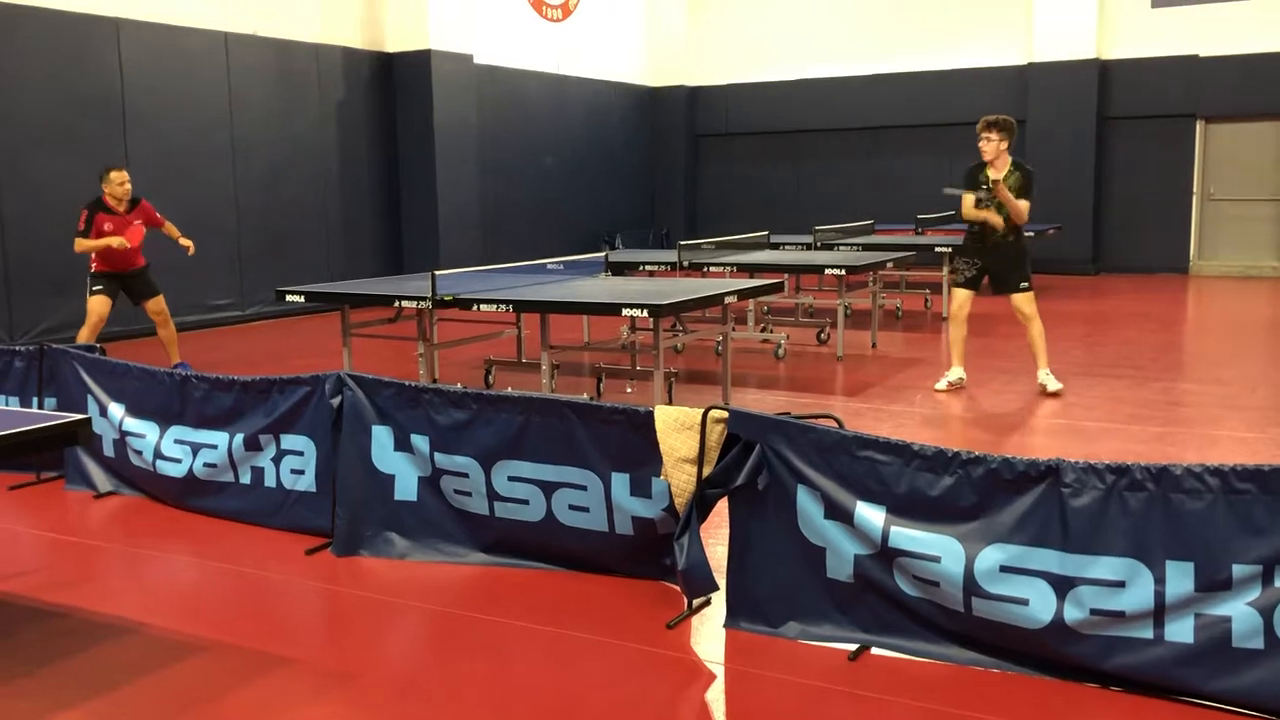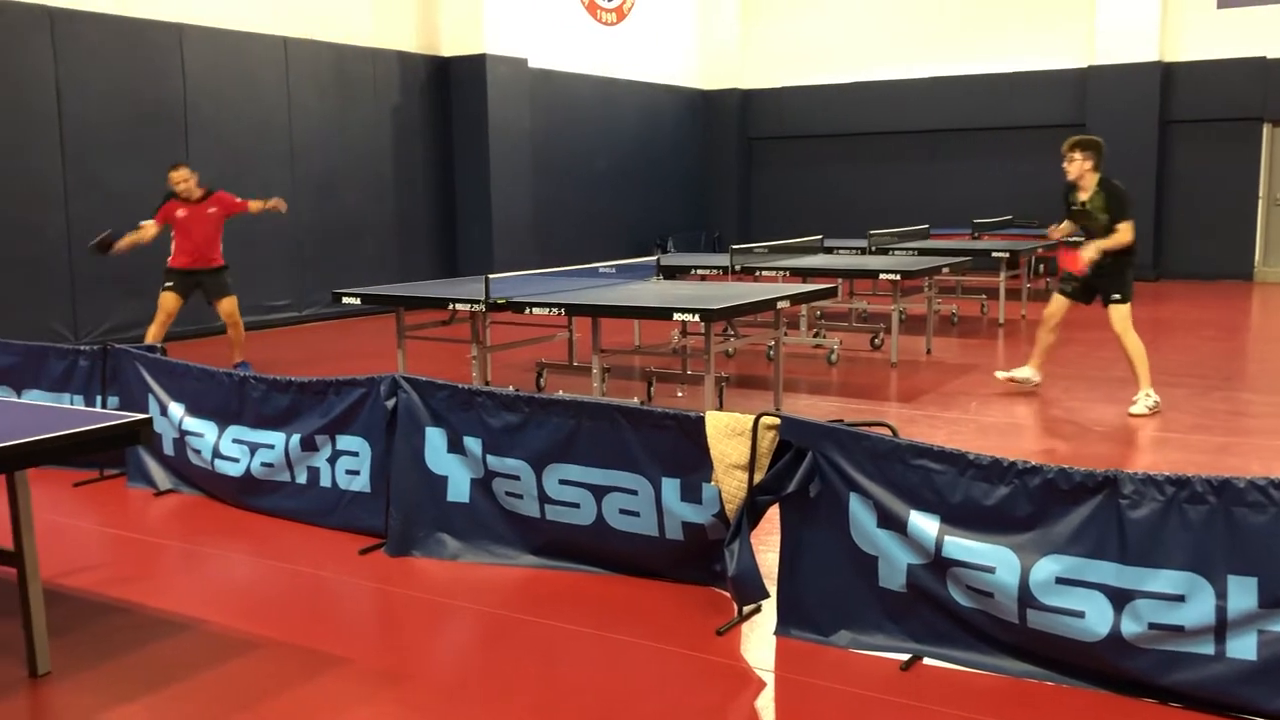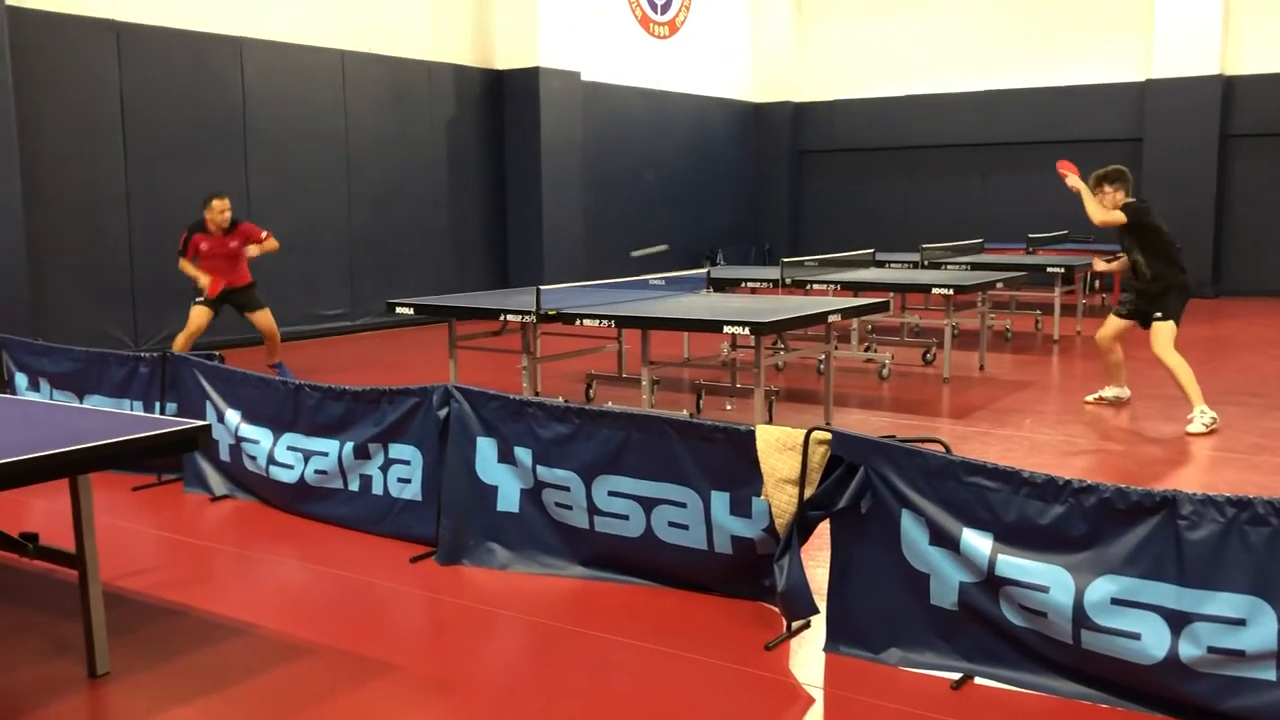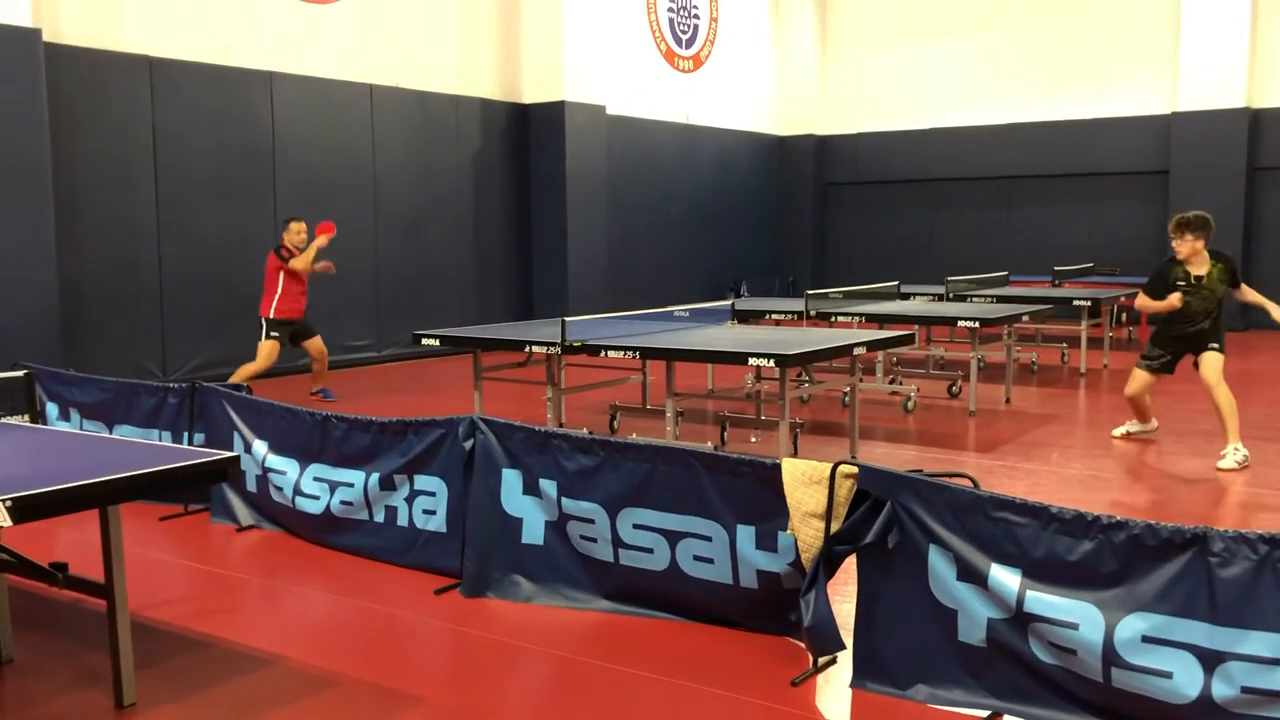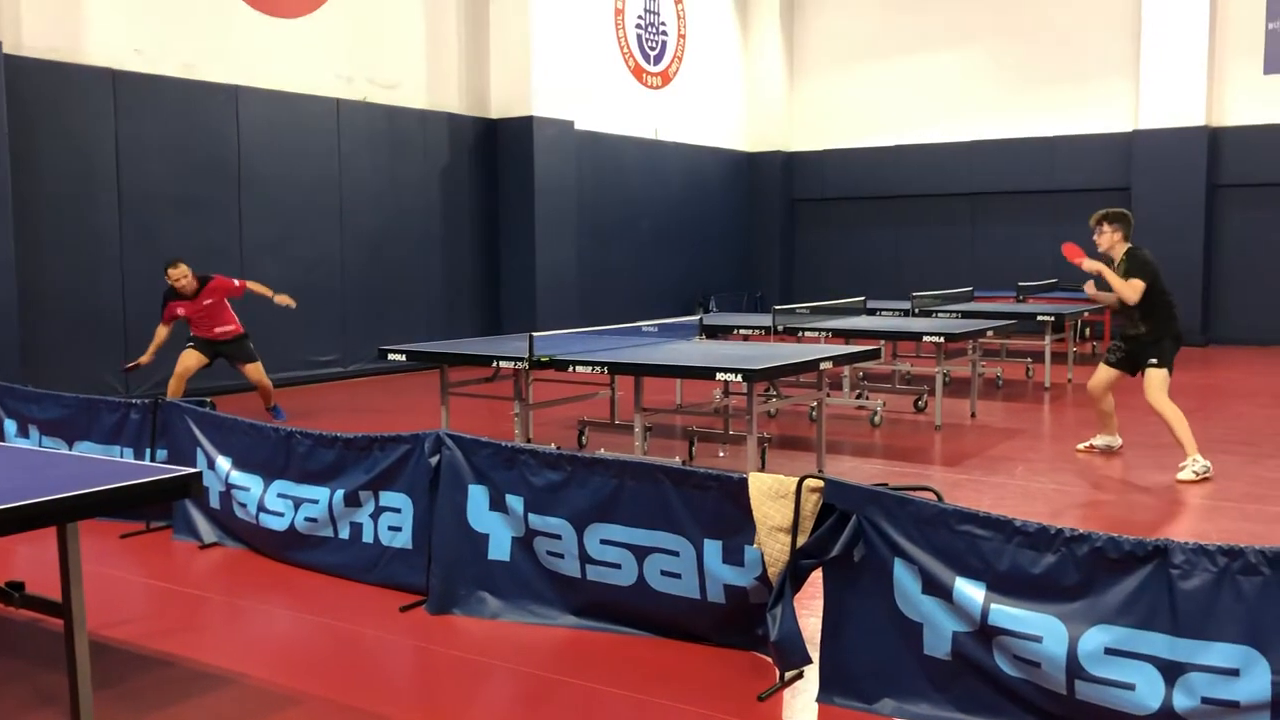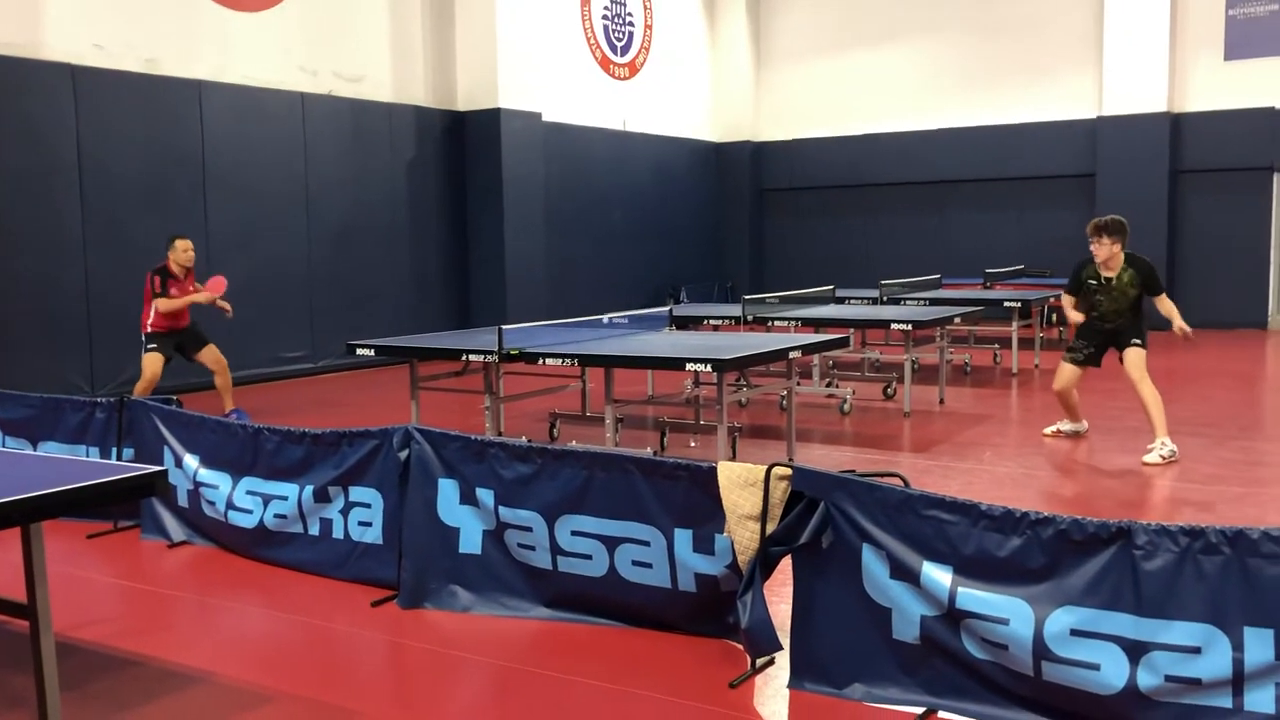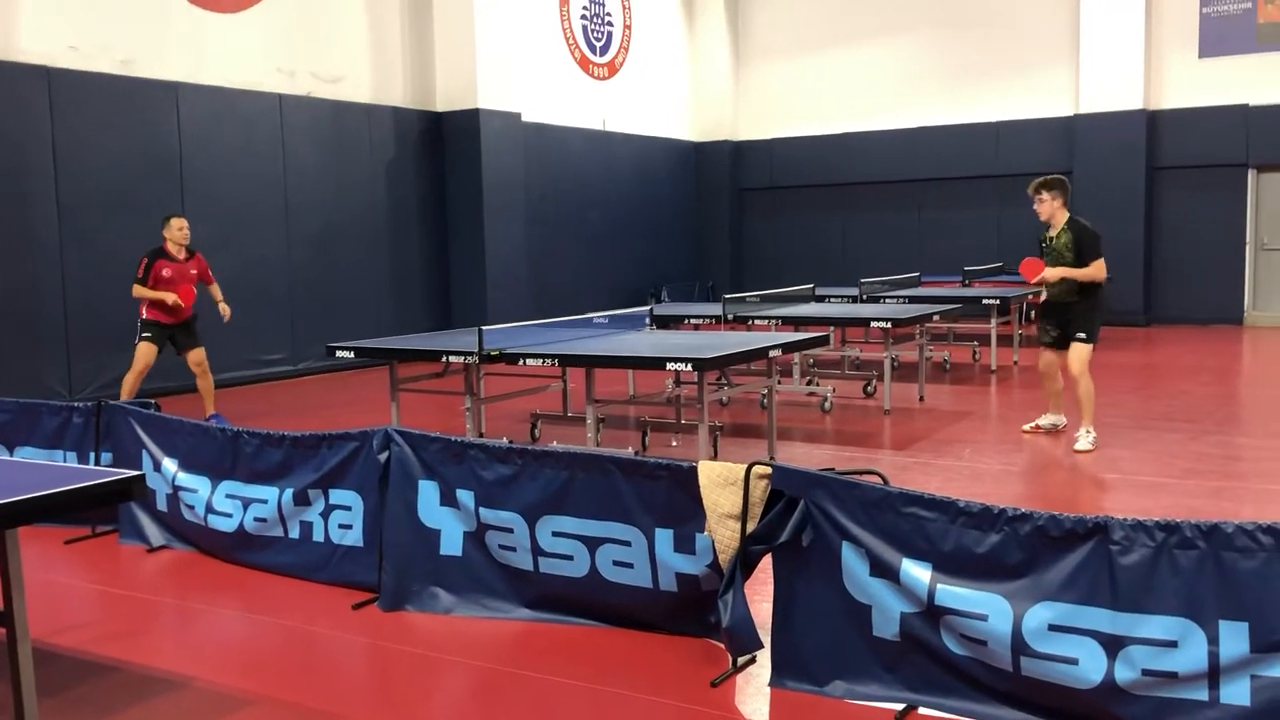
dt=0.7s
person 1, frame 1
left shoulder: (1024, 174)
right shoulder: (974, 172)
left elbow: (1022, 217)
right elbow: (966, 212)
left wrist: (1005, 197)
right wrist: (988, 215)
left hip: (1009, 250)
right hip: (974, 248)
left knee: (1027, 312)
right knee: (957, 311)
left ankle: (1043, 373)
right ankle: (956, 372)
person 1, frame 2
left shoulder: (1112, 192)
right shoulder: (1070, 193)
left elbow: (1127, 236)
left wrist: (1097, 247)
right wrist: (1060, 232)
left hip: (1113, 264)
right hip: (1082, 263)
left knee: (1121, 326)
right knee: (1050, 317)
left ankle: (1148, 394)
right ankle: (1031, 371)
person 1, frame 3
left shoulder: (1138, 210)
right shoulder: (1125, 216)
left elbow: (1098, 219)
left wrist: (1081, 186)
right wrist: (1108, 266)
left hip: (1168, 288)
right hip: (1143, 287)
left knee: (1161, 348)
right knee: (1104, 337)
left ankle: (1203, 412)
right ankle: (1118, 389)
person 1, frame 4
left shoulder: (1224, 264)
right shoulder: (1169, 268)
left elbow: (1239, 290)
right elbow: (1140, 304)
right wrist: (1165, 305)
left hip: (1206, 331)
right hip: (1169, 334)
left knee: (1211, 378)
right knee: (1133, 391)
left ankle: (1235, 448)
right ankle: (1144, 423)
person 1, frame 5
left shoulder: (1138, 259)
right shoulder: (1114, 262)
left elbow: (1132, 297)
left wrist: (1101, 268)
right wrist: (1096, 294)
left hip: (1160, 336)
right hip: (1133, 336)
left knee: (1155, 397)
right knee: (1096, 386)
left ankle: (1197, 461)
right ankle: (1109, 438)
person 1, frame 6
left shoulder: (1141, 267)
right shoulder: (1085, 268)
left elbow: (1161, 299)
right elbow: (1067, 297)
left wrist: (1176, 319)
right wrist: (1070, 313)
left hip: (1128, 326)
right hip: (1092, 328)
left knee: (1137, 375)
right knee: (1061, 386)
left ankle: (1164, 444)
right ankle: (1075, 424)
person 1, frame 7
left shoulder: (1082, 231)
right shoulder: (1046, 235)
left elbow: (1100, 273)
left wrist: (1061, 272)
right wrist: (1046, 287)
left hip: (1083, 307)
right hip: (1055, 306)
left knee: (1077, 370)
right knee: (1047, 367)
left ankle: (1087, 429)
right ankle: (1055, 417)
person 2, frame 1
left shoulder: (139, 205)
right shoulder: (92, 210)
left elbow: (163, 224)
right elbow: (79, 246)
left wrist: (180, 238)
right wrist: (109, 240)
left hip: (136, 269)
right hip: (104, 272)
left knee: (162, 315)
right knee: (95, 319)
left ankle: (177, 364)
person 2, frame 2
left shoulder: (218, 197)
right shoulder: (169, 204)
left elbow: (247, 206)
right elbow: (151, 231)
left wrist: (267, 205)
right wrist: (130, 240)
left hip: (213, 269)
right hip: (179, 269)
left knee: (231, 317)
right knee: (164, 316)
left ankle: (239, 362)
person 2, frame 3
left shoulder: (240, 227)
right shoulder: (194, 233)
left elbow: (272, 242)
right elbow: (183, 262)
left wrist: (258, 249)
right wrist: (201, 277)
left hip: (242, 287)
right hip: (210, 288)
left knee: (271, 330)
right knee: (194, 329)
left ankle: (275, 364)
person 2, frame 4
left shoulder: (298, 254)
right shoulder: (281, 251)
right elbow: (301, 266)
left wrist: (316, 267)
right wrist: (316, 244)
left hip: (296, 318)
right hip: (275, 318)
left knee: (321, 353)
right knee: (263, 364)
left ankle: (317, 389)
person 2, frame 5
left shoulder: (213, 283)
right shoulder: (170, 298)
left elbow: (247, 285)
right elbow: (164, 326)
left wrist: (274, 296)
right wrist: (149, 353)
left hip: (233, 338)
right hip: (202, 339)
left knee: (260, 380)
right knee: (180, 372)
left ankle: (271, 406)
person 2, frame 6
left shoulder: (188, 272)
right shoulder: (158, 275)
right elbow: (162, 307)
left wrist: (216, 301)
right wrist: (194, 298)
left hip: (185, 328)
right hip: (158, 332)
left knee: (220, 364)
right knee: (150, 376)
left ankle: (230, 410)
person 2, frame 7
left shoulder: (196, 258)
right shoulder: (153, 258)
left elbow: (210, 282)
right elbow: (136, 290)
left wrist: (220, 301)
right wrist: (165, 295)
left hip: (184, 322)
right hip: (154, 321)
left knee: (202, 366)
right knee: (141, 366)
left ankle: (211, 415)
